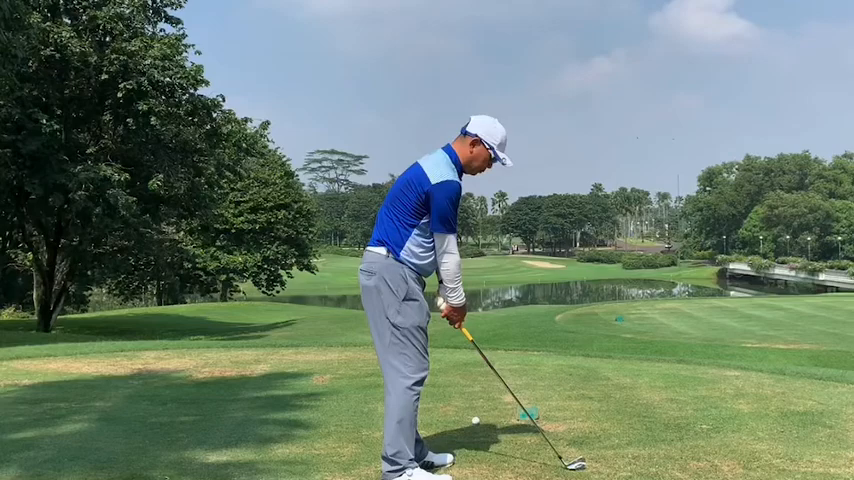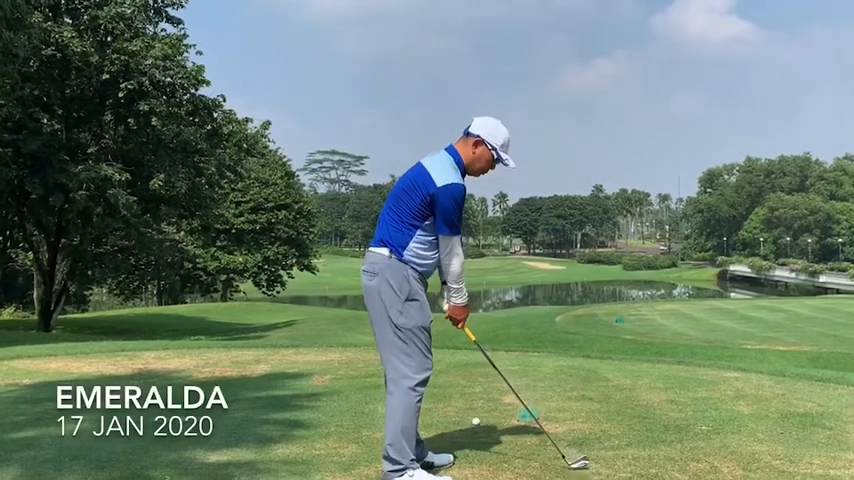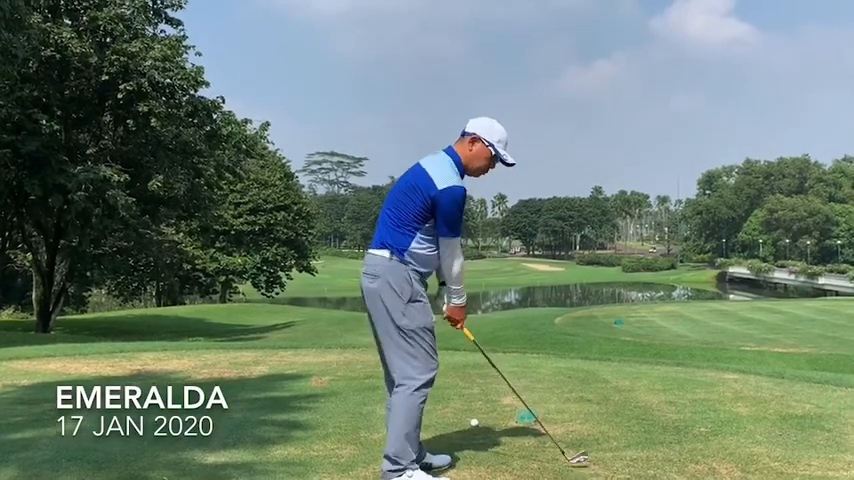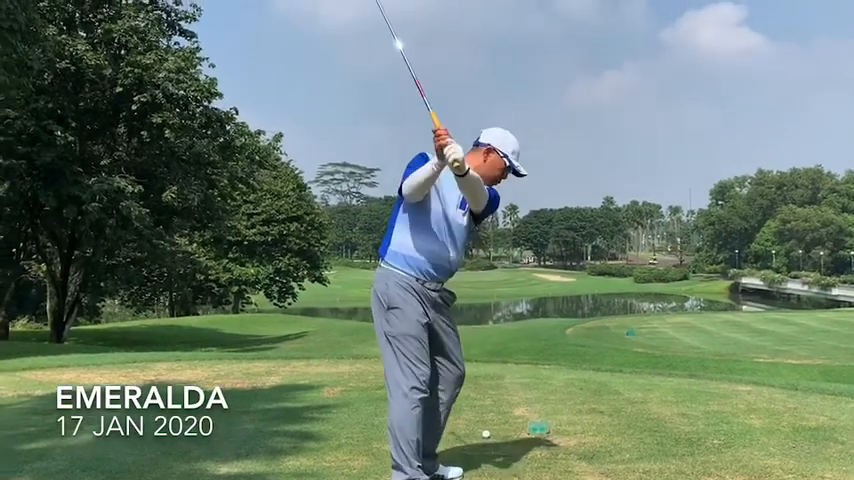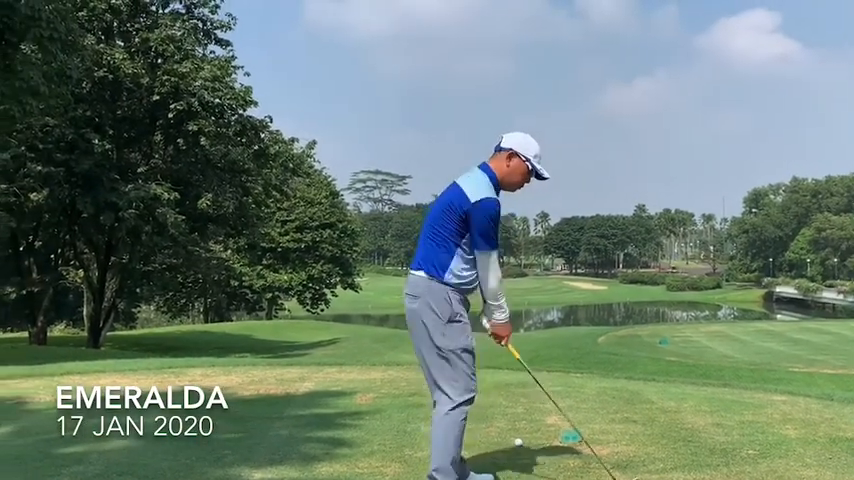
dt=1s
person 1, frame 1
left shoulder: (436, 165)
right shoulder: (445, 181)
left elbow: (440, 245)
right elbow: (447, 249)
left wrist: (446, 290)
right wrist: (457, 299)
left hip: (394, 271)
right hip: (392, 273)
left knee: (408, 367)
right knee: (407, 371)
left ankle: (411, 450)
person 1, frame 2
left shoulder: (437, 165)
right shoulder: (450, 184)
right elbow: (451, 250)
left wrist: (448, 289)
right wrist: (459, 299)
left hip: (393, 271)
right hip: (395, 274)
left knee: (406, 368)
right knee: (411, 371)
person 1, frame 3
left shoulder: (435, 165)
right shoulder: (450, 187)
right elbow: (451, 251)
left wrist: (446, 288)
right wrist: (457, 300)
left hip: (385, 272)
right hip: (396, 276)
left knee: (402, 371)
right knee: (416, 372)
person 1, frame 4
left shoulder: (485, 194)
right shoulder: (425, 162)
left elbow: (475, 199)
right elbow: (412, 189)
left wrist: (453, 158)
right wrist: (439, 163)
left hip: (435, 292)
right hip: (399, 285)
left knee: (449, 376)
right knee: (410, 382)
person 1, frame 5
left shoulder: (482, 190)
right shoulder: (484, 199)
left elbow: (488, 258)
right elbow: (487, 267)
left wrist: (492, 311)
right wrist: (498, 315)
left hip: (438, 296)
right hip: (437, 297)
left knee: (456, 386)
right knee: (456, 392)
